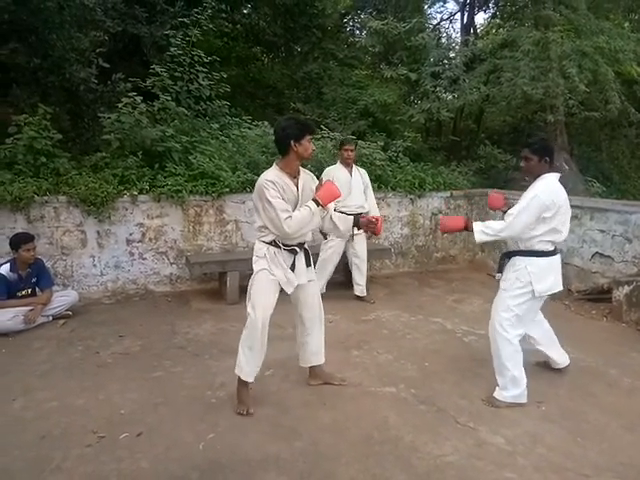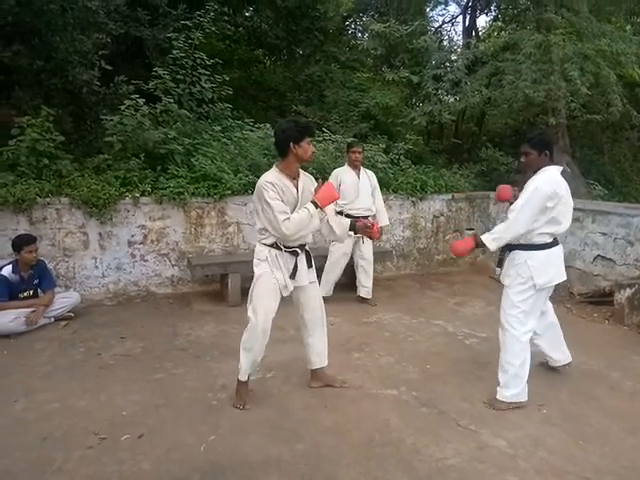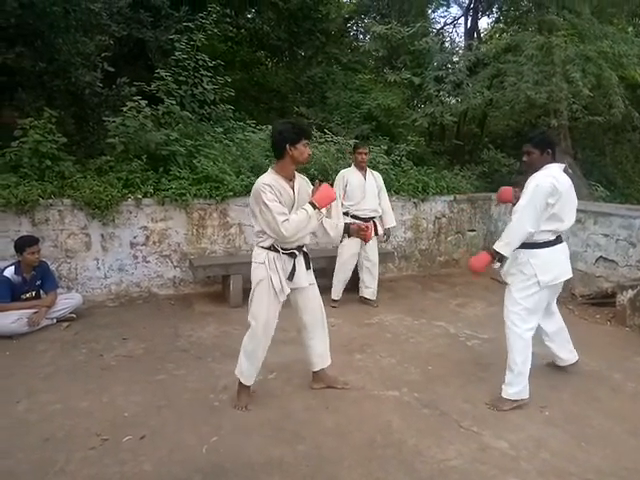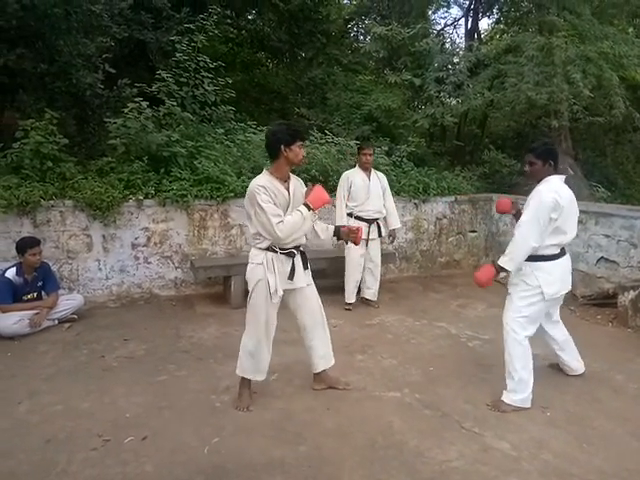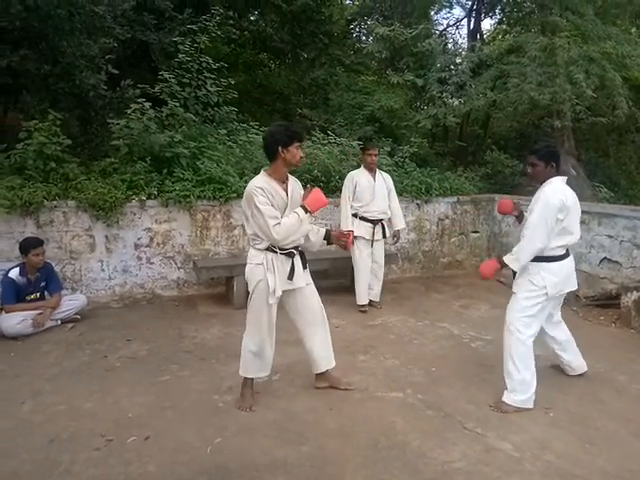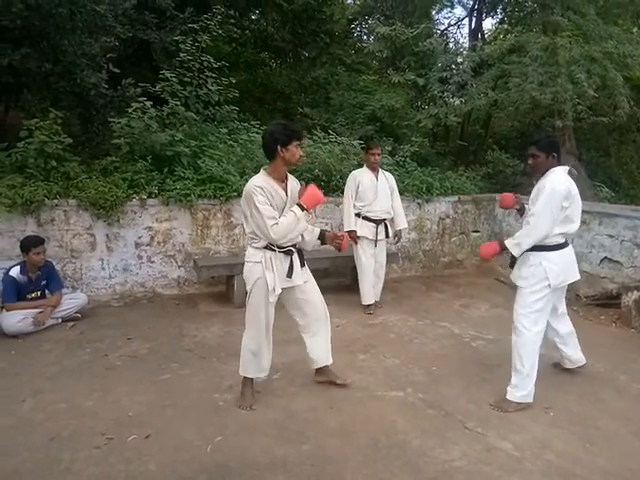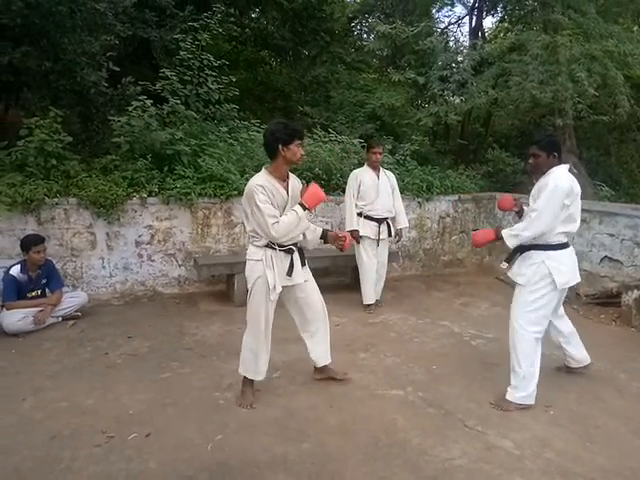
dt=0.1s
person 1, frame 1
left shoulder: (308, 178)
right shoulder: (268, 182)
left elbow: (327, 218)
right elbow: (288, 227)
left wrist: (357, 222)
right wrist: (316, 202)
left hip: (299, 256)
right hip: (271, 257)
left knee: (312, 312)
right knee: (258, 319)
left ankle: (316, 370)
right ankle: (243, 384)
person 1, frame 2
left shoulder: (307, 181)
right shoulder: (268, 184)
left elbow: (324, 220)
right elbow: (286, 228)
left wrist: (354, 225)
right wrist: (315, 204)
left hip: (300, 258)
right hip: (272, 259)
left knee: (314, 314)
right knee: (260, 322)
left ankle: (317, 372)
right ankle: (243, 381)
person 1, frame 3
left shoulder: (303, 182)
right shoulder: (265, 186)
left elbow: (319, 221)
right elbow: (285, 230)
left wrist: (347, 227)
right wrist: (313, 205)
left hip: (298, 260)
right hip: (270, 262)
left knee: (315, 317)
right knee: (261, 326)
left ankle: (319, 373)
right ankle: (244, 384)
person 1, frame 4
left shoulder: (297, 183)
right shoulder: (259, 188)
left elbow: (308, 225)
right elbow: (280, 232)
left wrist: (338, 231)
right wrist: (308, 207)
left hip: (295, 261)
right hip: (267, 263)
left knee: (313, 317)
right knee: (260, 326)
left ankle: (321, 374)
right ankle: (246, 383)
person 1, frame 5
left shoulder: (295, 184)
right shoulder: (257, 189)
right elbow: (277, 233)
left wrist: (328, 236)
right wrist: (305, 209)
left hip: (294, 261)
right hip: (266, 264)
left knee: (314, 316)
right knee: (260, 326)
left ankle: (324, 373)
right ankle: (248, 384)
person 1, frame 6
left shoulder: (293, 183)
right shoulder: (256, 188)
right elbow: (275, 232)
left wrist: (323, 236)
right wrist: (302, 207)
left hip: (292, 260)
right hip: (264, 262)
left knee: (316, 311)
right knee: (259, 325)
left ankle: (322, 368)
right ankle: (248, 384)
person 1, frame 7
left shoulder: (294, 182)
right shoulder: (258, 187)
right elbow: (275, 231)
left wrist: (325, 235)
right wrist: (303, 206)
left hip: (293, 258)
right hip: (265, 261)
left knee: (315, 310)
right knee: (259, 323)
left ankle: (322, 366)
right ankle: (248, 383)
person 2, frame 1
left shoulder: (540, 191)
right shoulder: (554, 188)
left elbow: (511, 228)
left wrist: (471, 227)
right wrist: (511, 211)
left hip: (530, 267)
right hip: (541, 262)
left knee: (504, 326)
right knee: (529, 317)
left ankle: (511, 392)
right ankle: (557, 358)
person 2, frame 2
left shoulder: (540, 182)
right shoulder: (556, 181)
left elbow: (517, 225)
left wrist: (482, 240)
right wrist: (518, 203)
left hip: (531, 260)
right hip: (544, 254)
left knee: (514, 322)
right knee: (539, 311)
left ankle: (512, 393)
right ankle: (558, 357)
person 2, frame 3
left shoulder: (541, 180)
right shoulder: (562, 180)
left elbow: (522, 224)
left wrist: (497, 251)
right wrist: (521, 204)
left hip: (535, 258)
right hip: (552, 253)
left knee: (517, 320)
right knee: (546, 310)
left ankle: (515, 391)
right ankle: (565, 355)
person 2, frame 4
left shoulder: (544, 193)
right shoulder: (563, 191)
left elbow: (527, 237)
left wrist: (501, 265)
right wrist: (521, 216)
left hip: (538, 271)
right hip: (554, 264)
left knee: (516, 327)
right knee: (548, 318)
left ankle: (517, 397)
right ankle: (571, 364)
person 2, frame 5
left shoulder: (549, 194)
right shoulder: (563, 191)
left elbow: (535, 240)
left wrist: (506, 261)
right wrist: (523, 217)
left hip: (543, 271)
right hip: (557, 265)
left knee: (518, 328)
right knee: (550, 319)
left ankle: (518, 397)
right ankle: (573, 364)
person 2, frame 6
left shoulder: (552, 184)
right shoulder: (562, 181)
left elbow: (538, 228)
left wrist: (507, 245)
right wrist: (524, 210)
left hip: (544, 261)
right hip: (556, 258)
left knee: (526, 322)
right knee: (554, 312)
left ankle: (520, 393)
right ankle: (572, 359)
person 2, frame 7
left shoulder: (557, 182)
right shoulder: (554, 181)
left elbow: (538, 224)
left wrist: (502, 234)
right wrist: (522, 211)
left hip: (547, 261)
right hip: (548, 259)
left knee: (524, 321)
right knee: (552, 314)
left ankle: (520, 394)
right ankle: (577, 360)
person 3, frame 1
left shoulder: (362, 173)
right shoulder: (331, 172)
left elbow: (370, 198)
left knee: (360, 258)
right knee: (328, 257)
left ankle: (360, 292)
person 3, frame 2
left shoulder: (370, 175)
right shoulder: (338, 174)
left elbow: (377, 200)
left wrist: (381, 224)
left knee: (366, 260)
right knee: (337, 259)
left ankle: (364, 293)
right ankle: (322, 292)
person 3, frame 3
left shoulder: (376, 176)
right shoulder: (344, 175)
left elbow: (384, 201)
left wrist: (388, 225)
left hip: (371, 225)
right hip: (352, 224)
left knee: (371, 261)
right knee: (346, 261)
left ankle: (367, 294)
right ankle: (336, 296)
person 3, frame 4
left shoulder: (380, 177)
right shoulder: (348, 176)
left elbow: (388, 202)
right elbow: (341, 202)
left wrist: (393, 226)
left hip: (375, 226)
right hip: (356, 225)
left knee: (373, 263)
right knee: (354, 263)
left ankle: (369, 295)
right ankle: (349, 299)
person 3, frame 5
left shoulder: (385, 177)
right shoulder: (353, 176)
left elbow: (393, 202)
right elbow: (346, 203)
left wrist: (397, 227)
right wrist: (347, 228)
left hip: (379, 227)
right hip: (360, 226)
left knee: (377, 264)
right knee: (362, 264)
left ankle: (373, 297)
right ankle: (362, 300)
person 3, frame 6
left shoulder: (388, 177)
right shoulder: (356, 176)
left elbow: (395, 202)
right elbow: (348, 202)
left wrist: (399, 226)
right wrist: (350, 228)
left hip: (382, 226)
right hip: (363, 226)
left knee: (379, 264)
right knee: (366, 264)
left ankle: (374, 296)
right ankle: (367, 301)
person 3, frame 7
left shoulder: (389, 176)
right shoulder: (357, 175)
left elbow: (396, 201)
right elbow: (350, 202)
left wrist: (399, 225)
right wrist: (353, 228)
left hip: (384, 225)
right hip: (366, 225)
left knee: (381, 263)
right knee: (368, 263)
left ankle: (375, 296)
right ankle: (369, 300)
